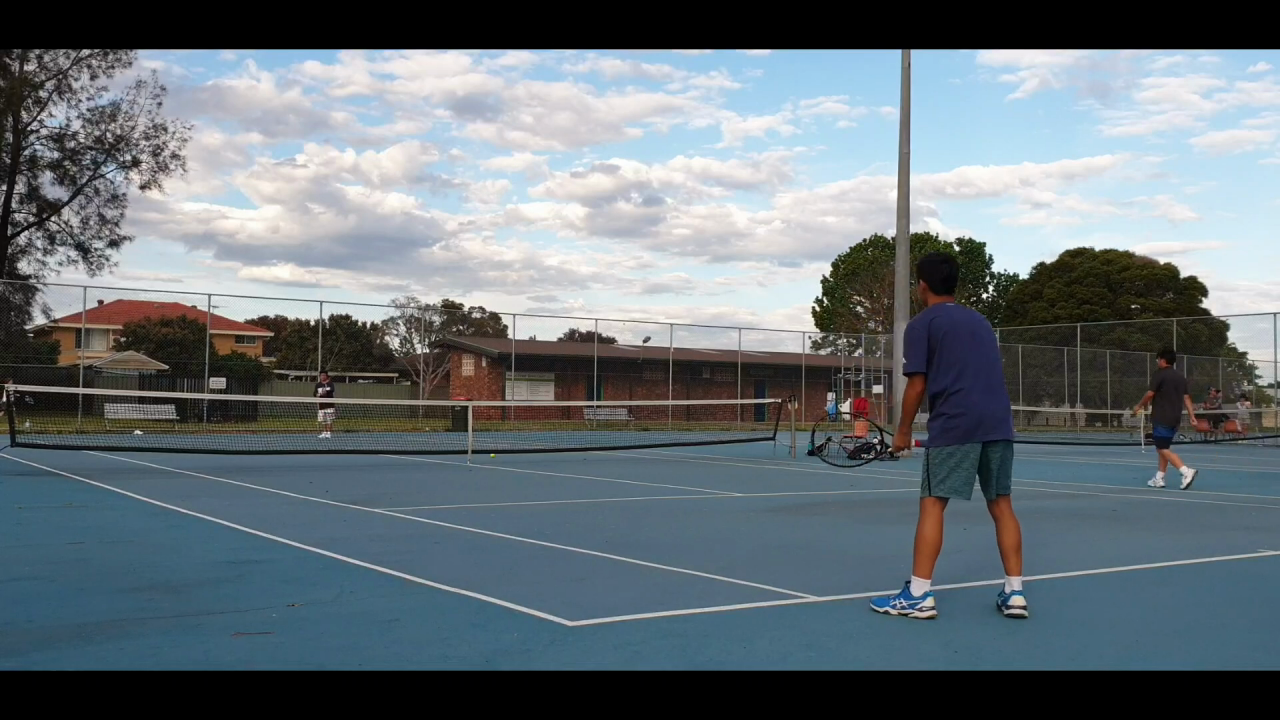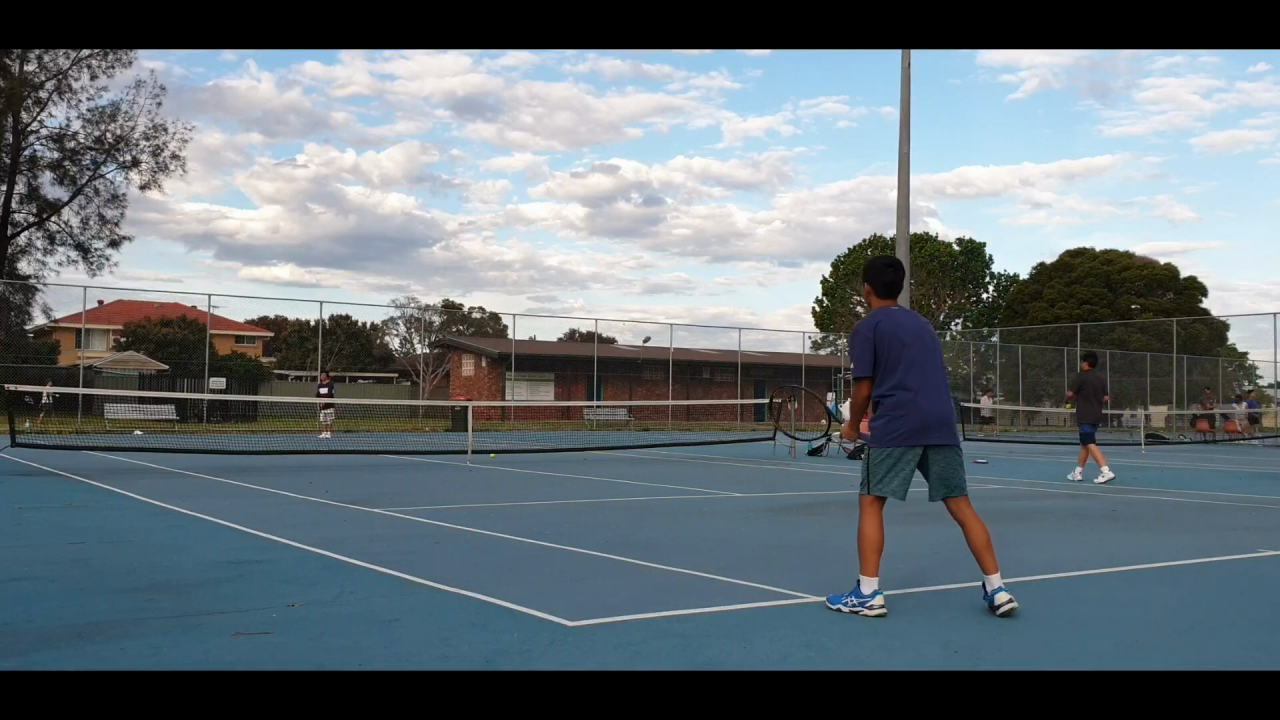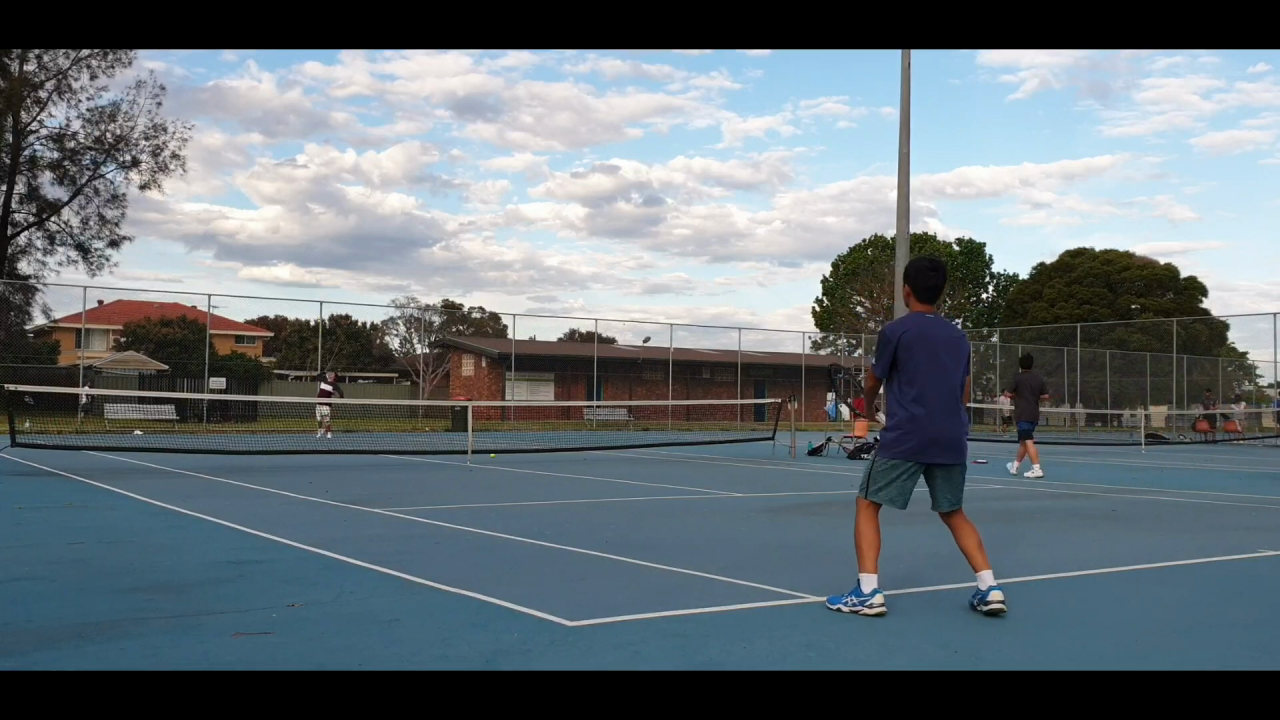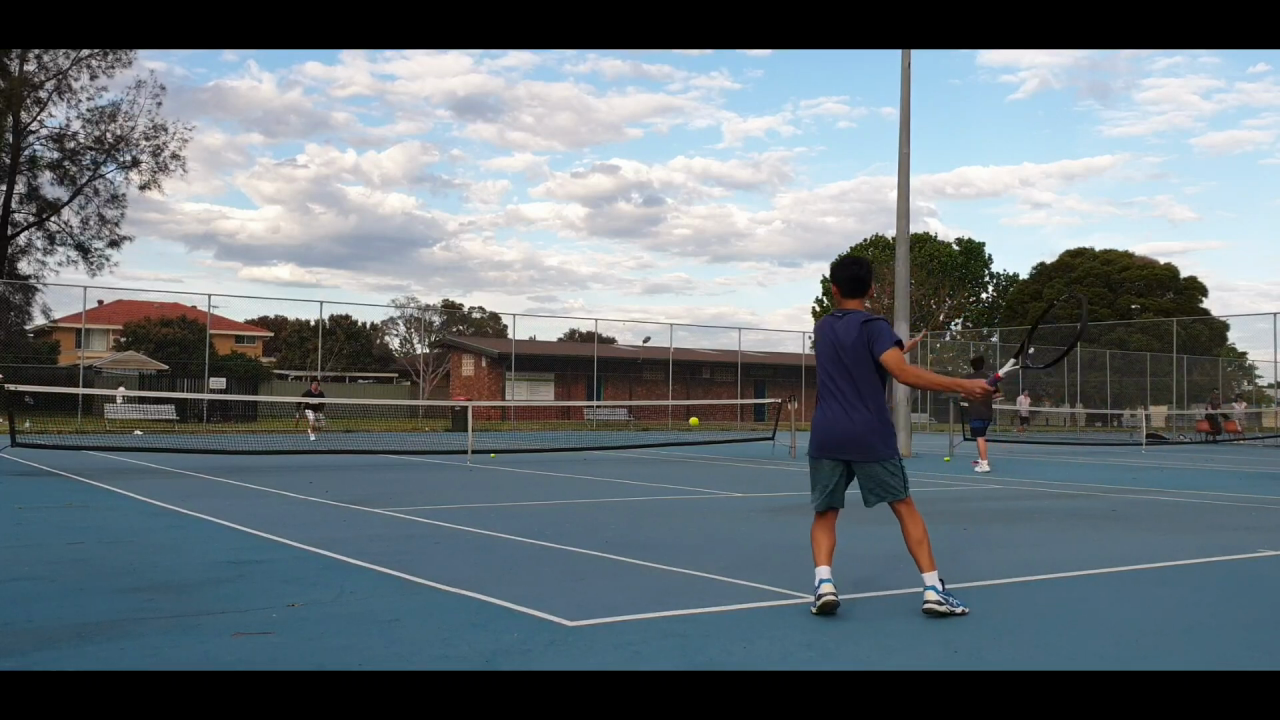
dt=1s
person 1, frame 1
left shoulder: (922, 325)
right shoulder: (981, 321)
left elbow: (917, 387)
right elbow: (988, 378)
left wrist: (902, 432)
left hip: (954, 425)
right hip: (998, 423)
left knee: (932, 505)
right knee: (1002, 506)
left ankle: (919, 595)
right ankle: (1014, 592)
person 1, frame 2
left shoulder: (866, 328)
right shoulder: (922, 325)
left elbow: (863, 389)
left wrist: (852, 424)
left hip: (895, 426)
right hip: (942, 425)
left knee: (870, 503)
right knee: (961, 507)
left ankle: (868, 593)
right ankle: (997, 589)
person 1, frame 3
left shoulder: (895, 331)
right shoulder: (958, 336)
left elbow: (873, 382)
right elbow: (964, 395)
left wrist: (868, 406)
left hip: (904, 438)
right hip: (951, 440)
left knee: (867, 506)
right knee: (954, 515)
left ankle: (868, 592)
right ankle: (989, 588)
person 1, frame 4
left shoulder: (822, 327)
right shoulder: (873, 326)
right elbow: (903, 373)
right wrist: (963, 385)
left hip: (827, 438)
right hip: (872, 438)
left knee: (825, 516)
right knee: (905, 508)
left ankle: (824, 582)
right ankle: (933, 589)
